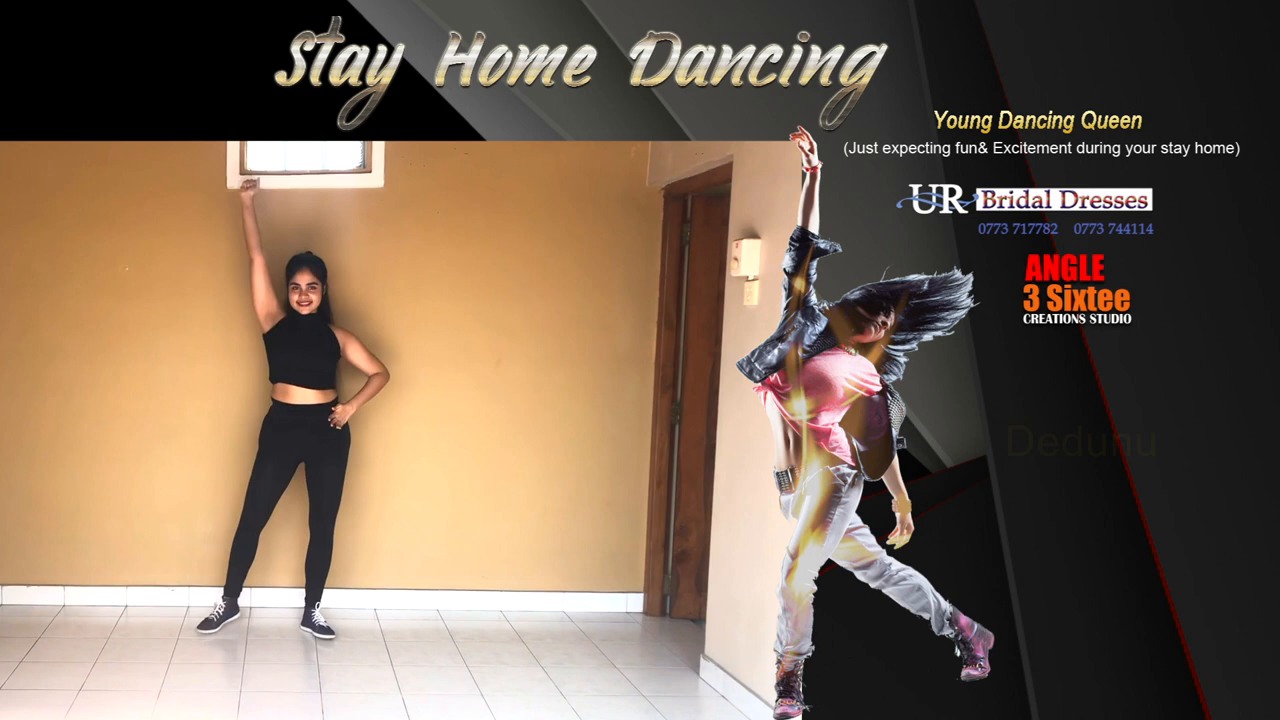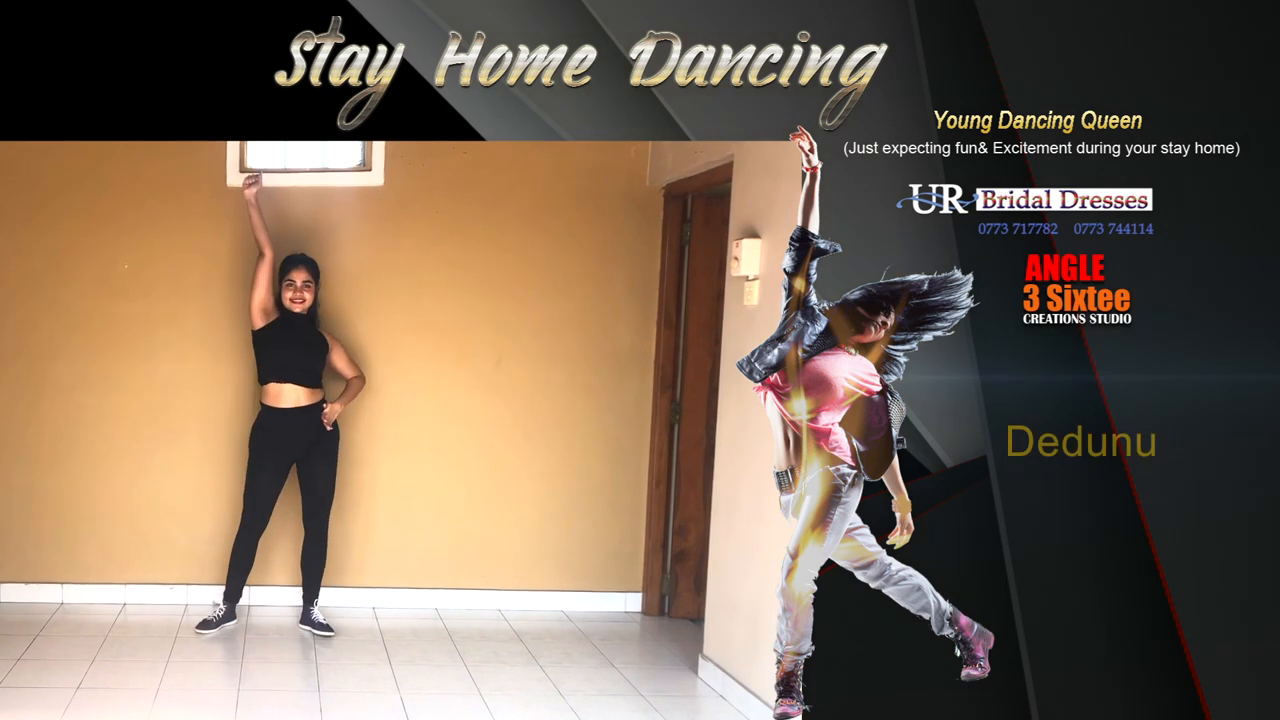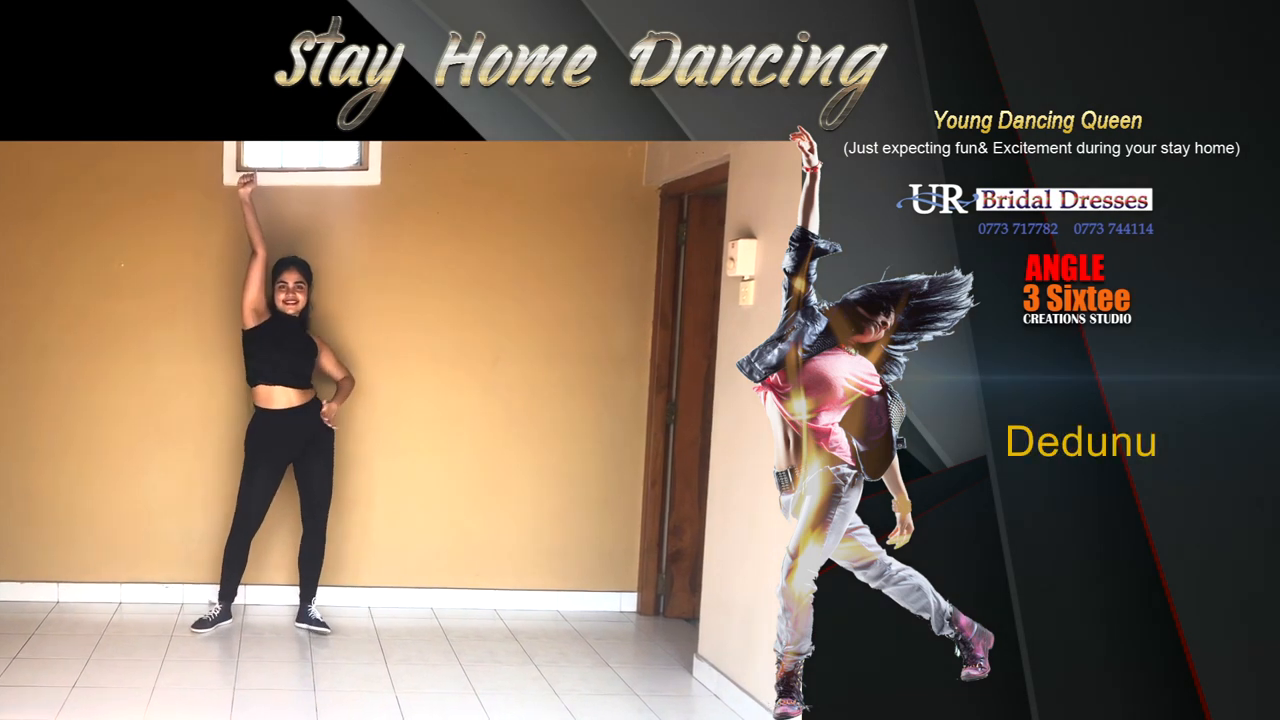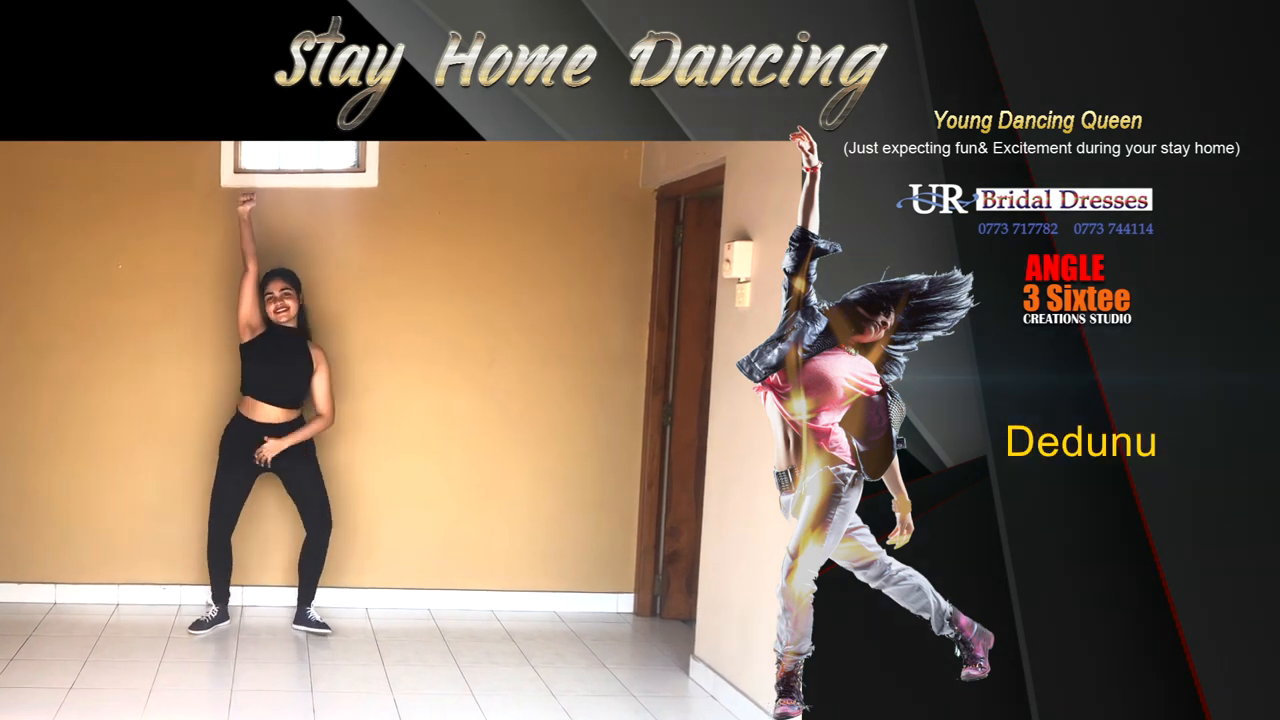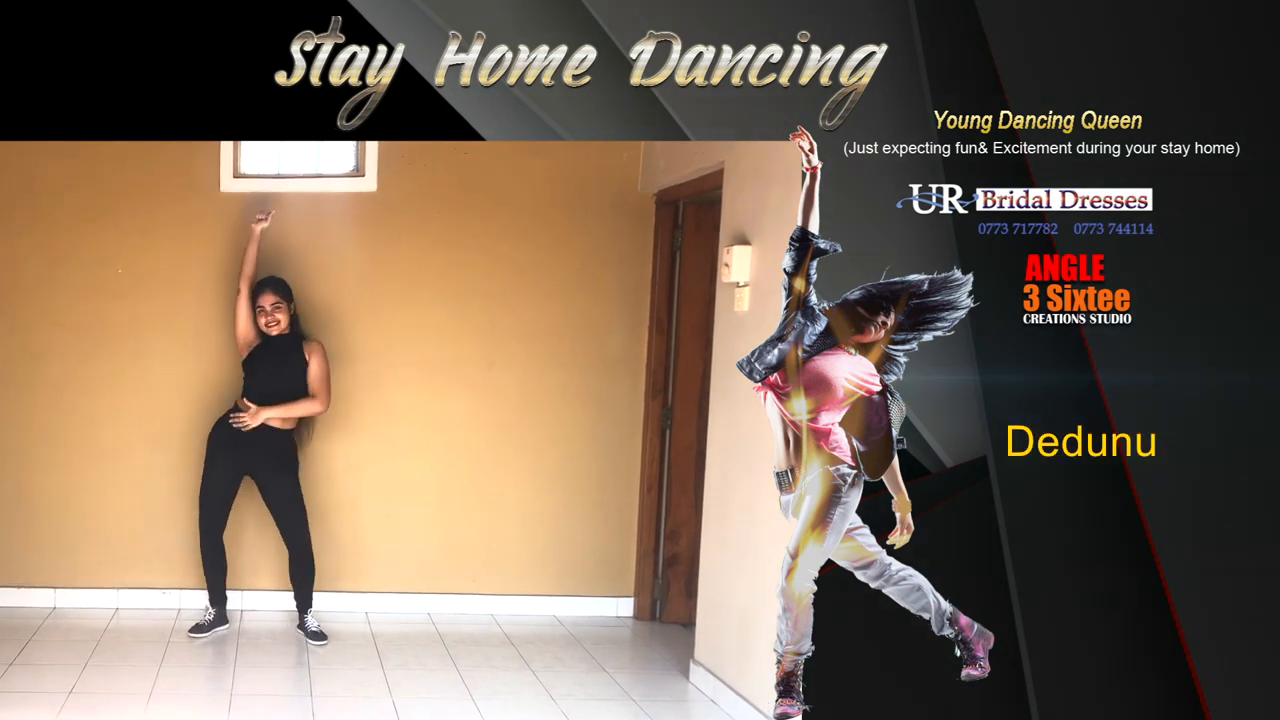
dt=0.4s
person 1, frame 1
left shoulder: (868, 380)
right shoulder: (805, 319)
left elbow: (881, 445)
right elbow: (805, 243)
left wrist: (902, 504)
right wrist: (813, 173)
left hip: (833, 474)
right hip: (793, 481)
left knee: (796, 575)
right knee: (875, 565)
person 1, frame 2
left shoulder: (869, 379)
right shoulder: (805, 317)
left elbow: (881, 447)
right elbow: (807, 244)
left wrist: (902, 504)
right wrist: (813, 174)
left hip: (833, 473)
right hip: (791, 481)
left knee: (796, 576)
right knee: (875, 566)
person 1, frame 3
left shoulder: (869, 380)
right shoulder: (805, 318)
left elbow: (881, 445)
right elbow: (807, 243)
left wrist: (903, 503)
right wrist: (813, 172)
left hip: (832, 473)
right hip: (792, 482)
left knee: (795, 576)
right knee: (877, 566)
person 1, frame 4
left shoulder: (868, 379)
right shoulder: (805, 317)
left elbow: (881, 446)
right elbow: (806, 243)
left wrist: (902, 504)
right wrist: (813, 174)
left hip: (832, 473)
right hip: (791, 481)
left knee: (795, 576)
right knee: (876, 566)
person 1, frame 5
left shoulder: (869, 379)
right shoulder: (804, 319)
left elbow: (881, 445)
right elbow: (805, 242)
left wrist: (902, 503)
right wrist: (813, 173)
left hip: (832, 473)
right hip: (791, 481)
left knee: (795, 576)
right knee: (876, 566)
person 2, frame 1
left shoulder: (336, 335)
right shoulder: (274, 321)
left elbow: (378, 373)
right elbow: (256, 262)
left wrist: (353, 406)
right wrist: (246, 207)
left hip: (327, 430)
right hip: (281, 428)
left knee: (322, 524)
right knee: (252, 516)
left ankle: (312, 611)
right ankle: (227, 602)
person 2, frame 2
left shoulder: (322, 338)
right shoulder: (265, 320)
left elbow: (357, 376)
right elbow: (265, 255)
left wrist: (339, 405)
right wrist: (251, 201)
left hip: (317, 431)
right hip: (272, 430)
left knee: (317, 524)
right knee: (253, 522)
left ankle: (310, 609)
right ankle: (228, 605)
person 2, frame 3
left shoulder: (311, 341)
right shoulder: (257, 321)
left elbow: (344, 377)
right elbow: (258, 254)
left wrist: (334, 403)
right wrist: (245, 200)
left hip: (312, 430)
right hip: (267, 432)
left knee: (315, 521)
right knee: (245, 522)
left ankle: (307, 608)
right ankle: (223, 605)
person 2, frame 4
left shoulder: (313, 353)
right shoulder: (255, 335)
left elbow: (325, 416)
right elbow: (250, 271)
left wrist: (282, 443)
right wrist: (244, 218)
left hip: (293, 443)
right hip: (243, 436)
left knee: (321, 525)
right knee: (220, 524)
left ankle: (305, 609)
right ankle: (219, 607)
person 2, frame 5
left shoulder: (309, 349)
right shoulder: (252, 347)
left elbow: (319, 398)
right elbow: (242, 288)
left wrist: (267, 412)
right wrist: (257, 234)
left hip: (276, 449)
right hip: (230, 439)
left knee: (298, 540)
right knee: (210, 528)
left ankle: (305, 616)
right ankle: (217, 611)
